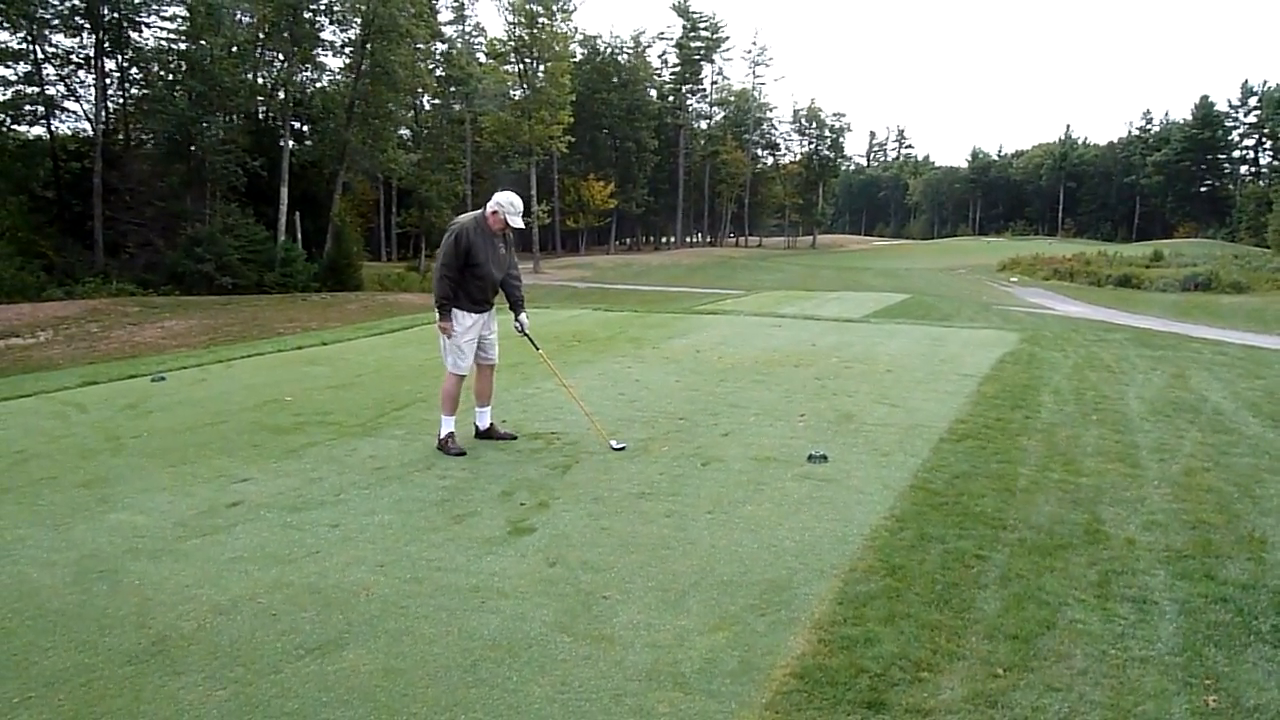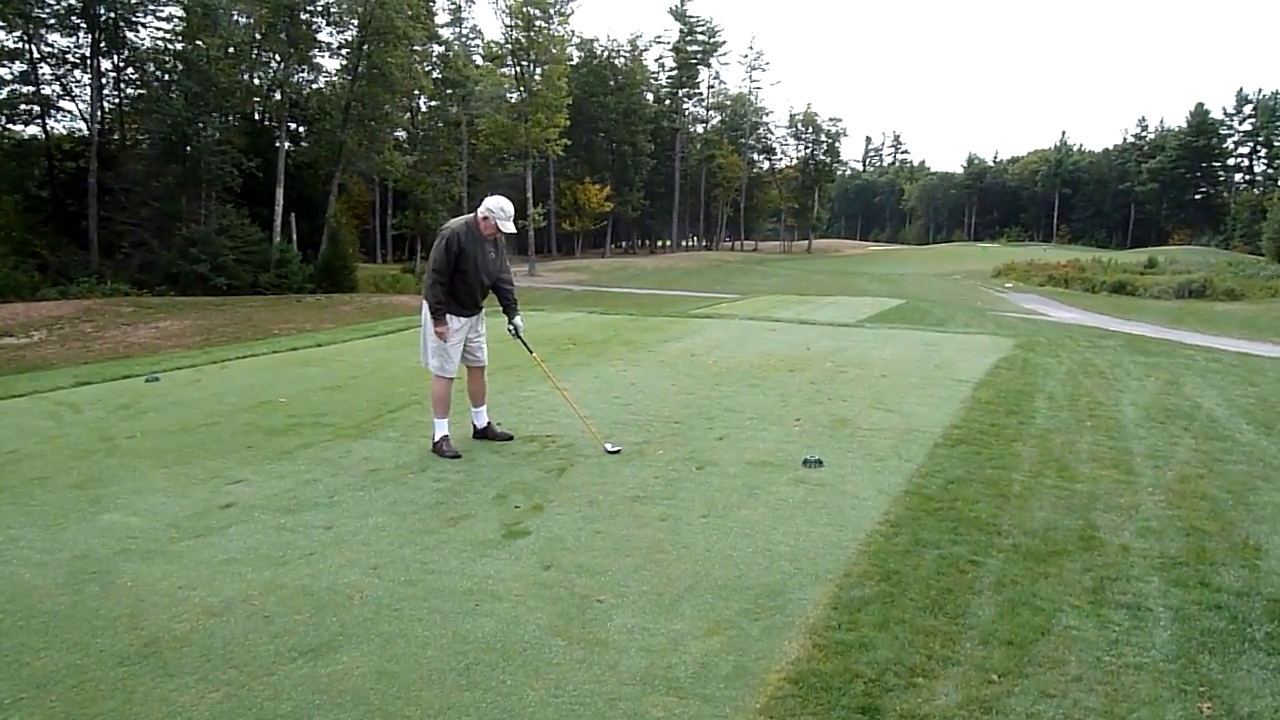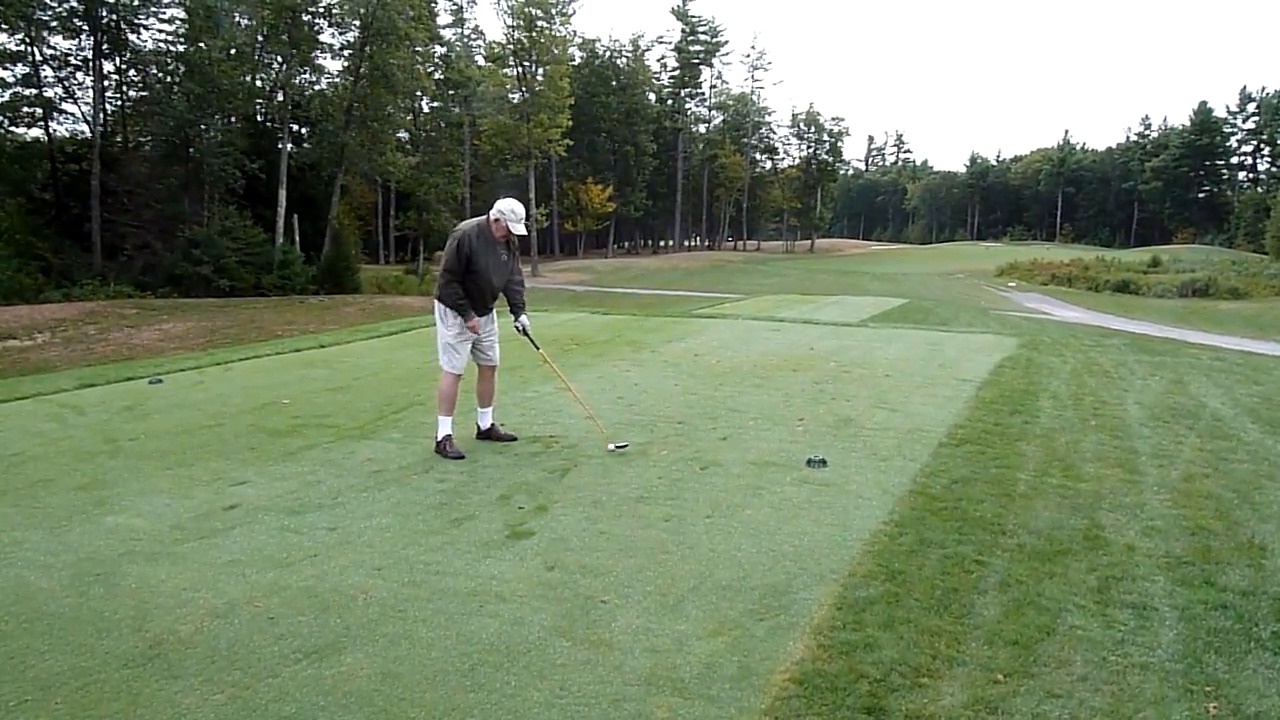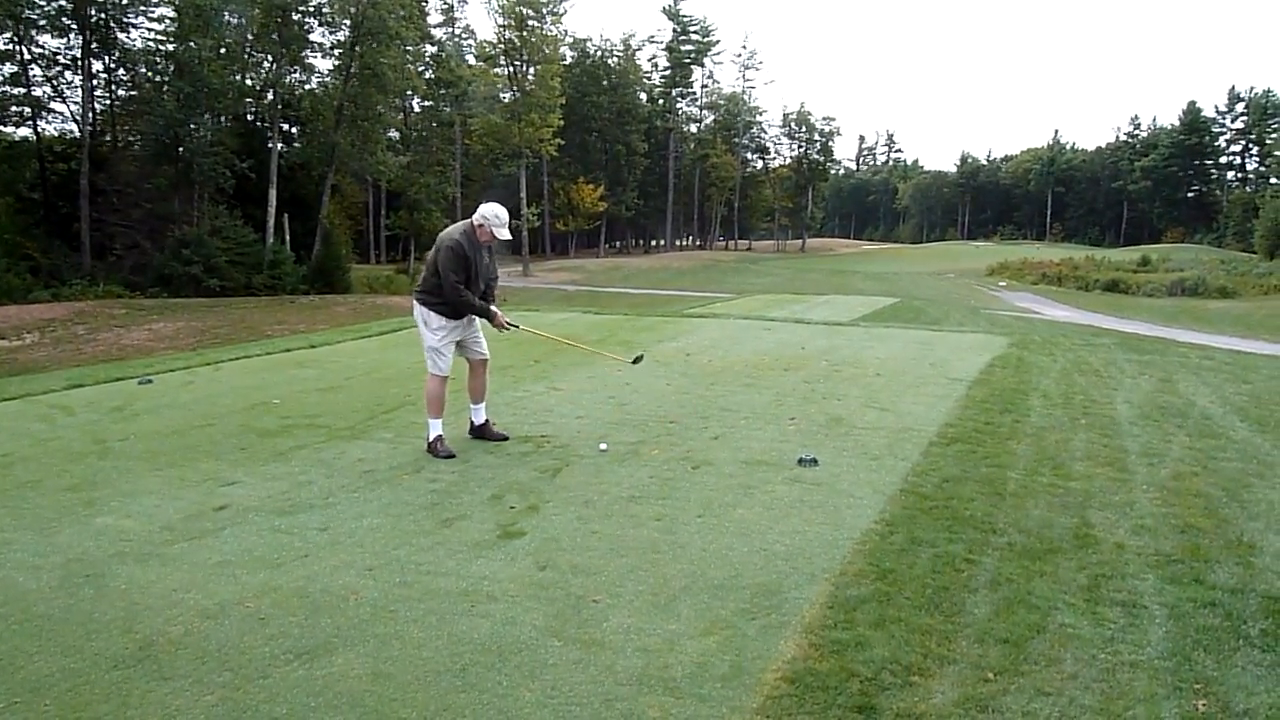
dt=0.4s
person 1, frame 1
left shoulder: (504, 235)
right shoulder: (462, 229)
left elbow: (510, 274)
right elbow: (444, 273)
left wrist: (519, 309)
right wrist: (444, 314)
left hip: (486, 310)
right hip: (460, 311)
left knee: (487, 365)
right knee: (458, 371)
left ankle: (484, 424)
right ankle: (446, 433)
person 1, frame 2
left shoulder: (495, 239)
right shoulder: (453, 234)
left elbow: (502, 277)
right elbow: (435, 278)
left wrist: (512, 312)
right wrist: (439, 318)
left hip: (474, 312)
right hip: (447, 314)
left knee: (477, 367)
right knee: (444, 373)
left ankle: (481, 424)
right ankle: (440, 436)
person 1, frame 3
left shoulder: (509, 241)
right shoulder: (465, 235)
left elbow: (514, 278)
right elbow: (448, 278)
left wrist: (519, 311)
right wrist: (466, 314)
left hip: (485, 312)
right hip: (457, 313)
left knee: (489, 367)
right knee: (453, 370)
left ankle: (485, 425)
right ankle: (443, 436)
person 1, frame 4
left shoulder: (485, 240)
right shoulder: (452, 243)
left elbow: (490, 276)
right elbow: (454, 291)
left wrist: (490, 305)
right wrist: (488, 314)
left hip: (465, 311)
right hip: (437, 311)
left knee: (480, 360)
right knee: (439, 372)
left ankle: (479, 422)
right ankle: (434, 436)
